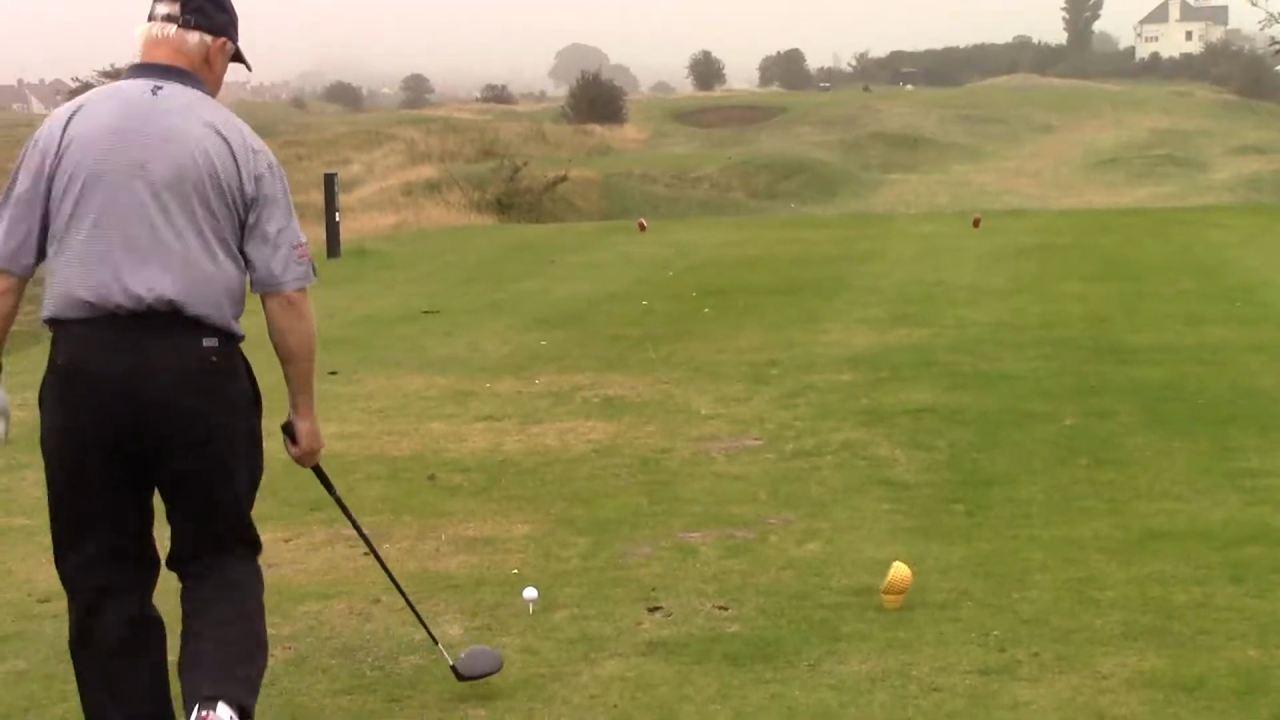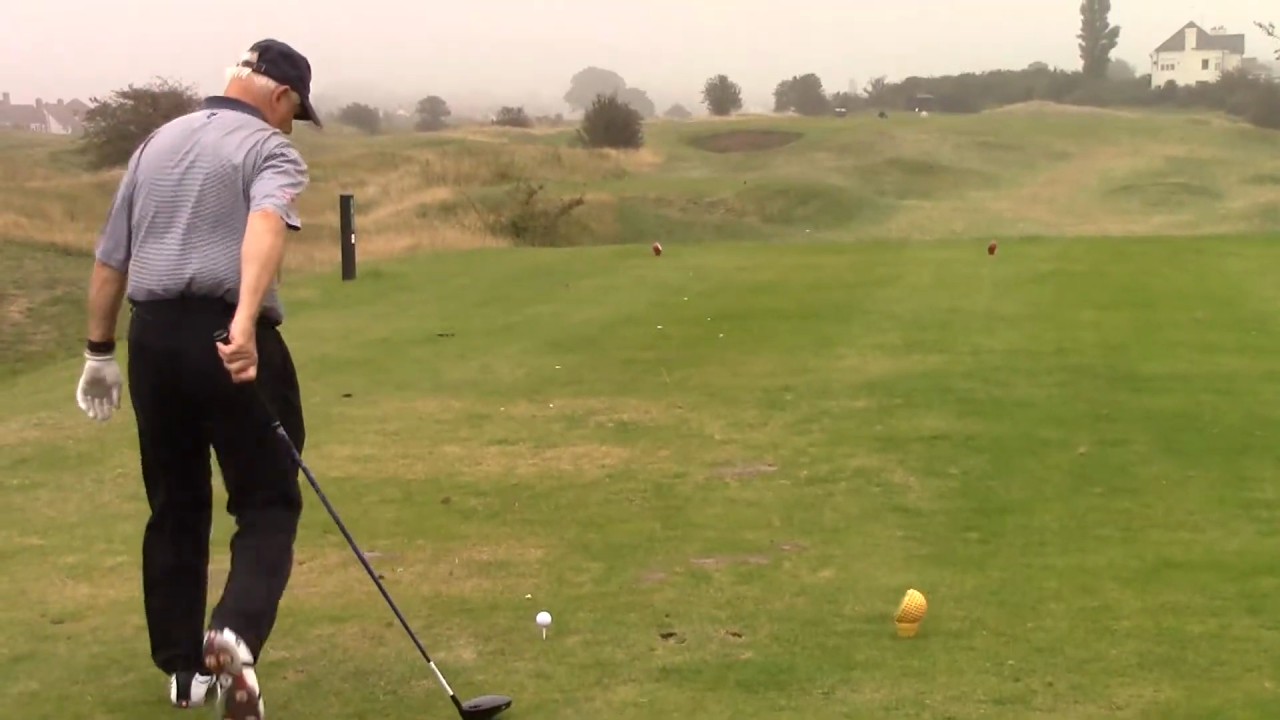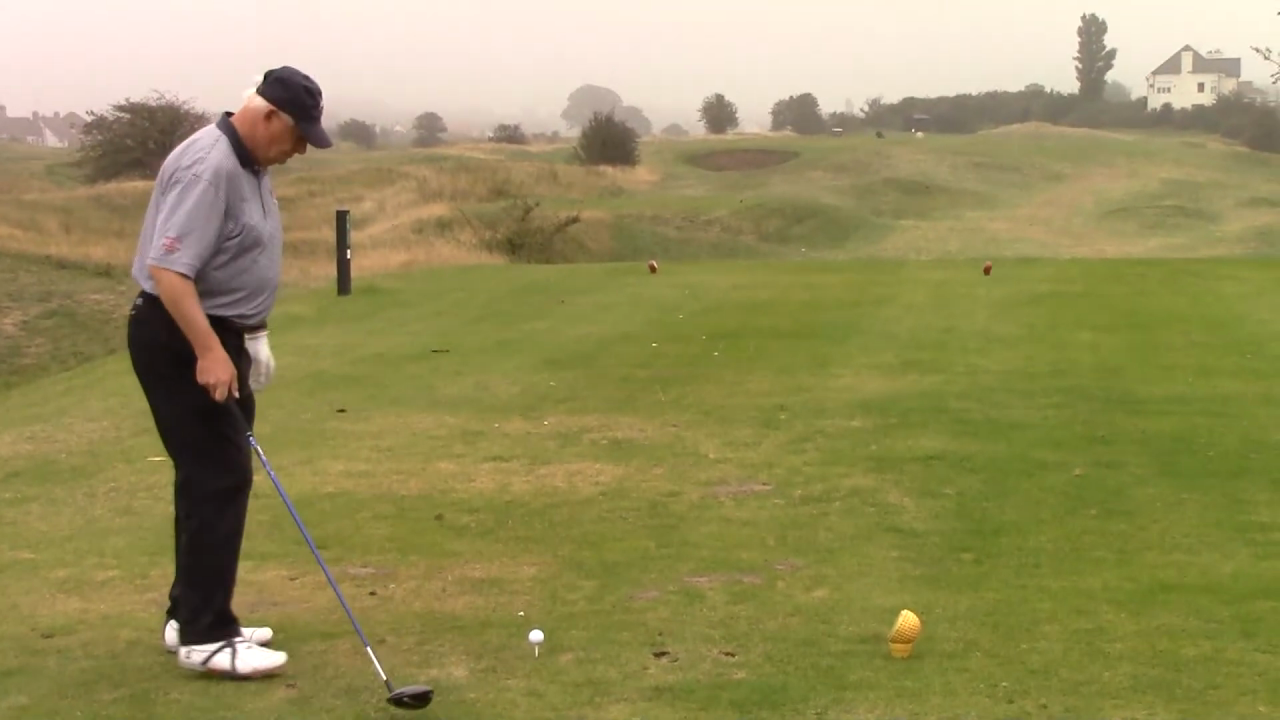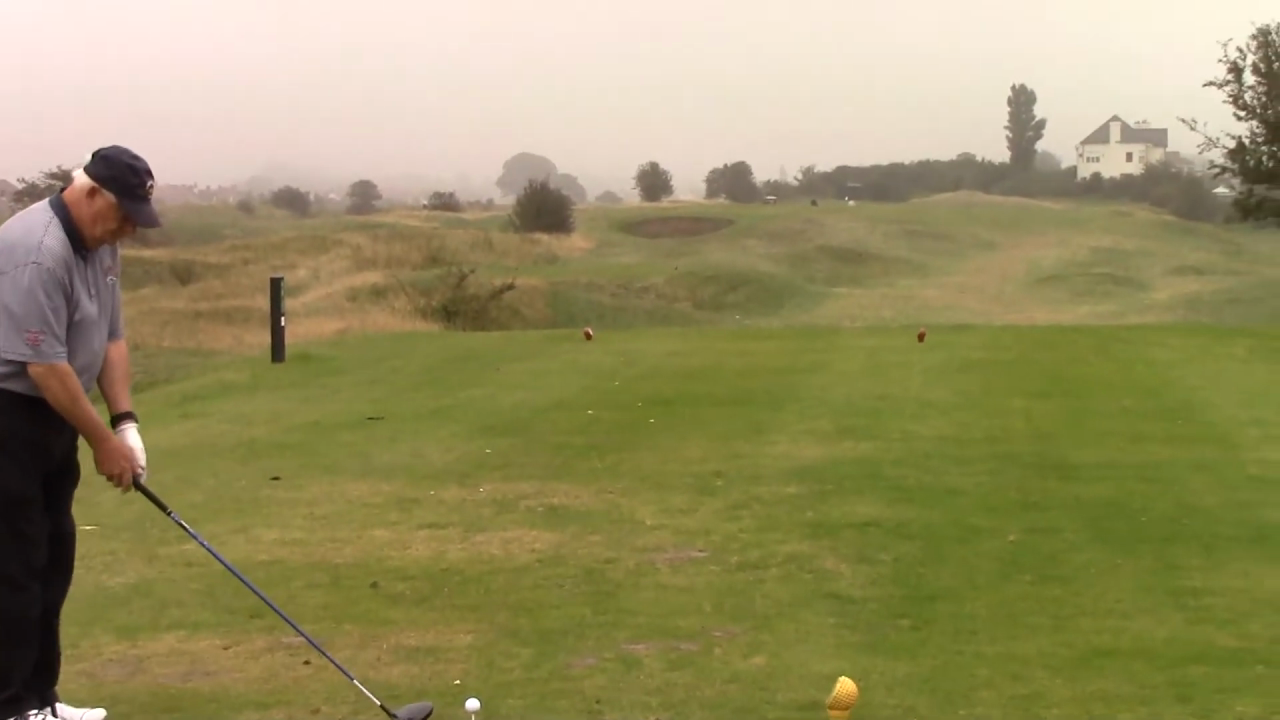
dt=1s
person 1, frame 1
left shoulder: (66, 125)
right shoulder: (240, 144)
right elbow: (286, 291)
right wrist: (303, 406)
left hip: (87, 370)
right hip: (199, 370)
left knee: (105, 578)
right knee: (222, 559)
person 1, frame 2
left shoulder: (157, 144)
right shoulder: (272, 151)
left elbow: (109, 257)
right elbow: (265, 228)
left wrist: (99, 352)
right wrist: (246, 323)
left hip: (152, 338)
right hip: (228, 345)
left knee: (174, 508)
right knee: (266, 504)
right ankle: (232, 635)
person 1, frame 3
left shoulder: (250, 165)
right shoulder: (207, 167)
right elbow: (166, 269)
left wrist: (254, 335)
right wrist: (209, 352)
left hip: (219, 335)
right hip: (178, 340)
left knee: (221, 476)
right knee: (216, 477)
left ankle: (194, 615)
right ankle: (202, 632)
person 1, frame 4
left shoulder: (101, 246)
left elbow: (111, 339)
left wrist: (125, 425)
right wrist: (102, 442)
left hip: (46, 416)
left knee: (53, 556)
